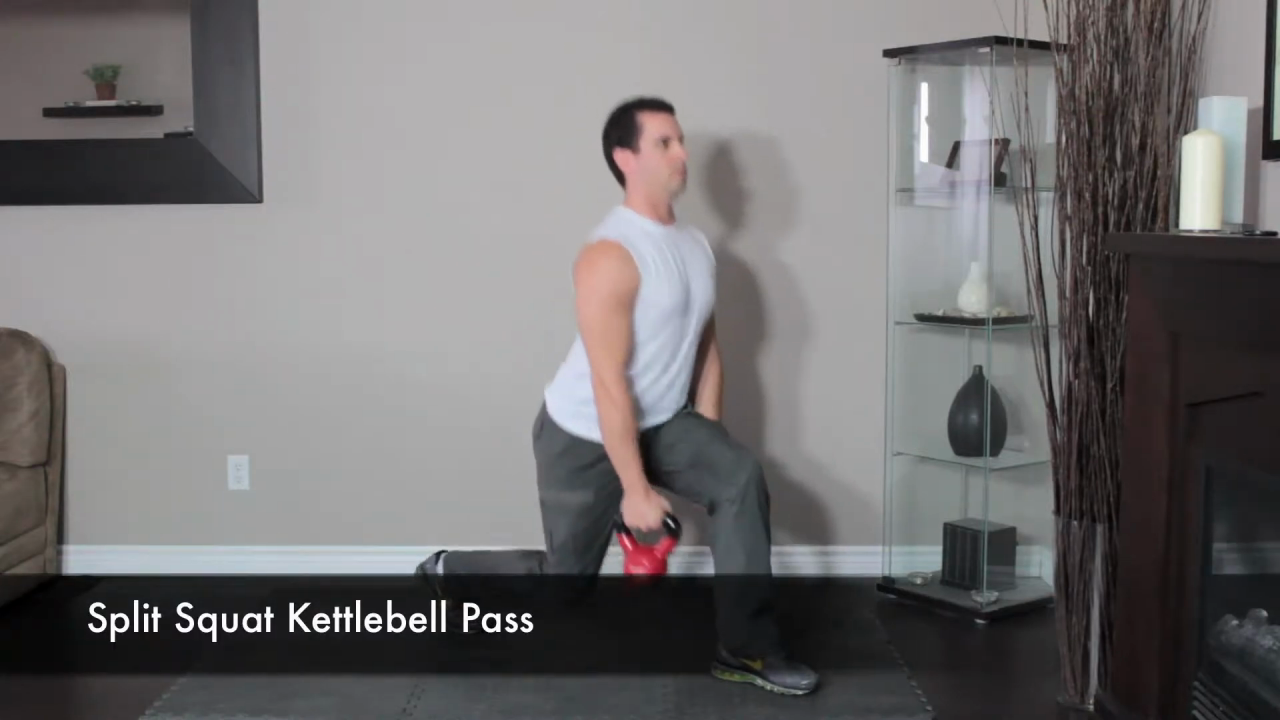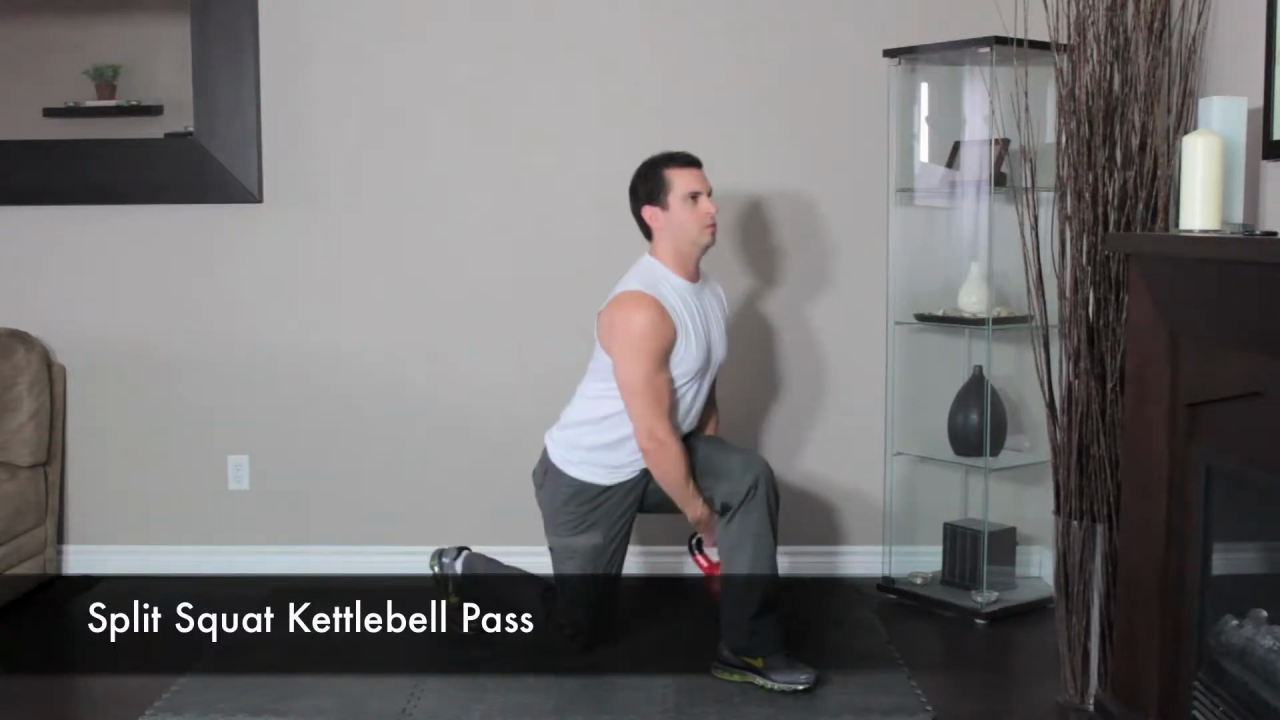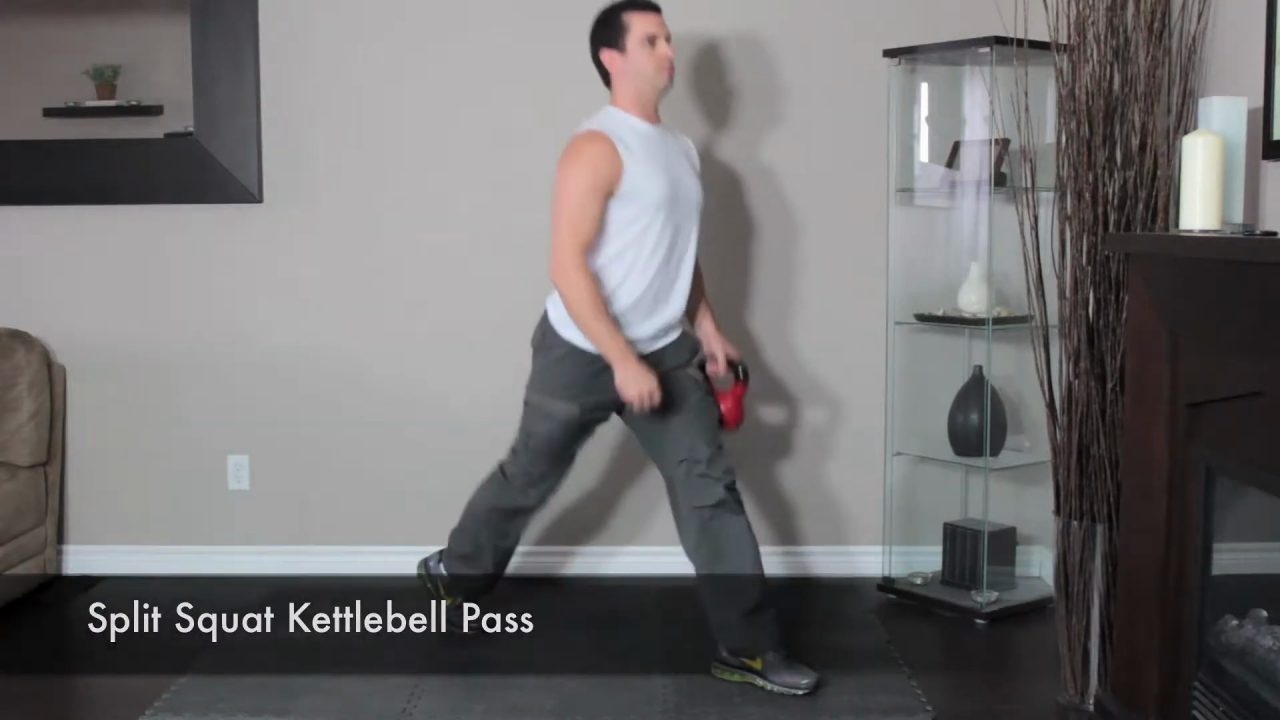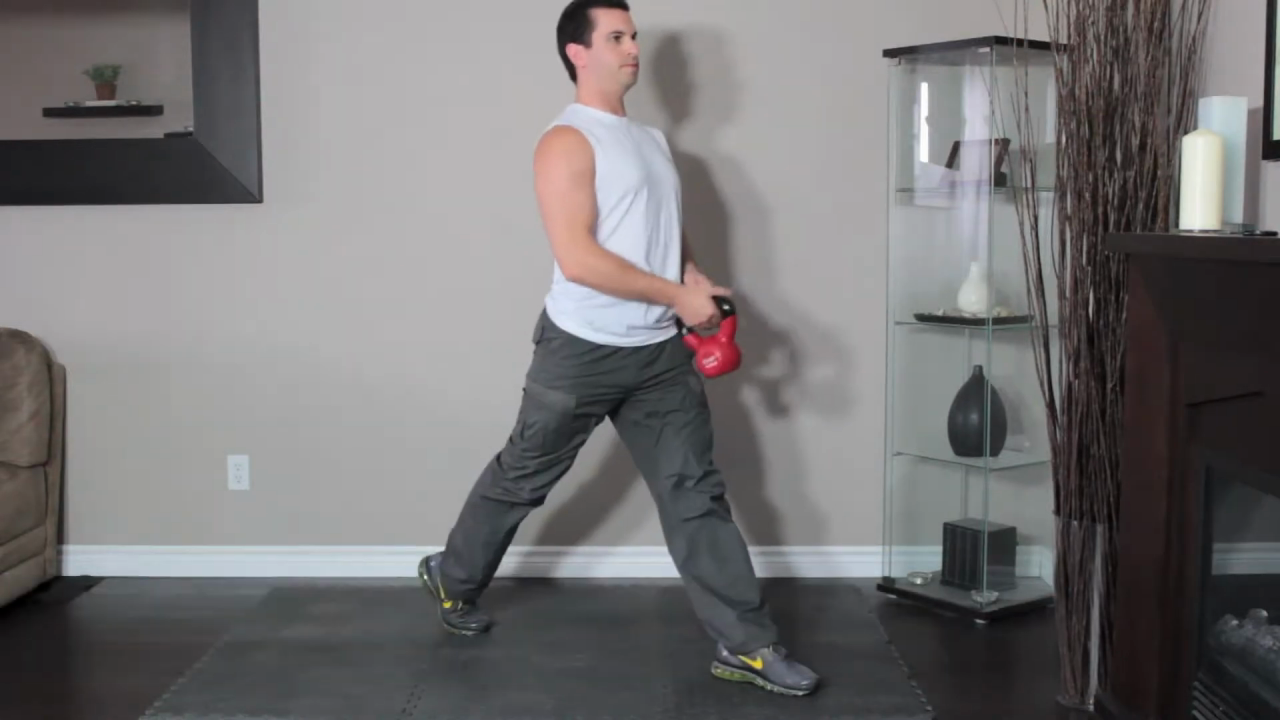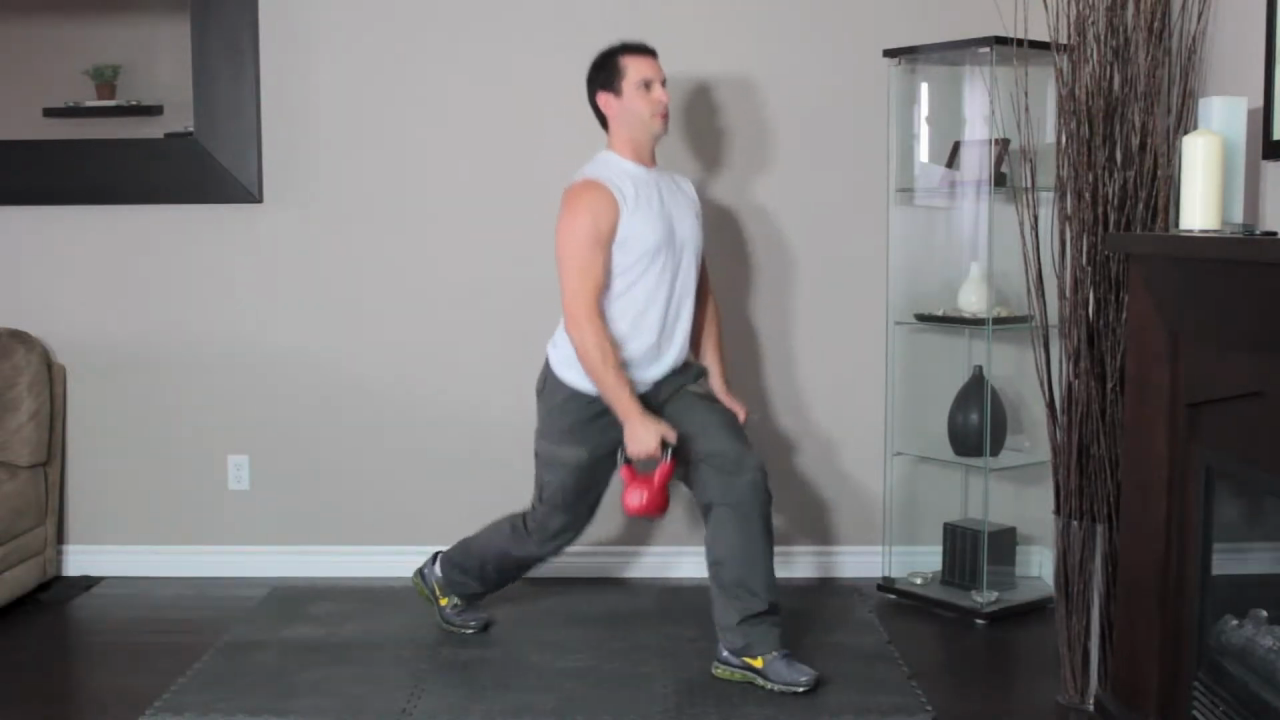
dt=0.5s
person 1, frame 1
left shoulder: (696, 244)
right shoulder: (611, 256)
left elbow: (706, 348)
right elbow: (608, 386)
left wrist: (704, 452)
right wrist: (635, 488)
left hip: (659, 420)
right hip: (581, 434)
left knee: (742, 480)
right knee: (566, 572)
left ankle: (746, 649)
right ankle: (448, 573)
person 1, frame 2
left shoulder: (709, 294)
right shoulder: (640, 310)
left elbow: (701, 400)
right elbow: (656, 438)
left wrist: (712, 485)
right wrist: (699, 513)
left hip: (651, 459)
right hip: (587, 474)
left knee: (751, 480)
right knee: (575, 621)
left ankle: (747, 648)
right ankle: (463, 569)
person 1, frame 3
left shoulder: (680, 148)
right shoulder: (596, 148)
right elbow: (570, 268)
left wrist: (705, 328)
right wrist: (622, 362)
left hip: (662, 351)
right hip: (579, 353)
left knee: (709, 484)
right knee: (528, 484)
left ankle: (746, 647)
right ankle: (452, 575)
person 1, frame 4
left shoulder: (651, 140)
right shoulder: (567, 142)
right elbow: (577, 259)
left wrist: (693, 277)
right wrist: (677, 294)
left hip: (659, 351)
right hip: (582, 349)
left knee: (695, 493)
right knee: (522, 478)
left ankle: (746, 644)
right ankle: (452, 578)
person 1, frame 5
left shoulder: (681, 190)
right shoulder: (594, 195)
left elbow: (699, 292)
right elbow: (581, 315)
left wrist: (717, 384)
right wrist: (631, 417)
left hip: (669, 383)
right hip: (586, 391)
left knee: (742, 479)
right knee: (553, 524)
left ankle: (748, 647)
right ankle: (447, 576)
